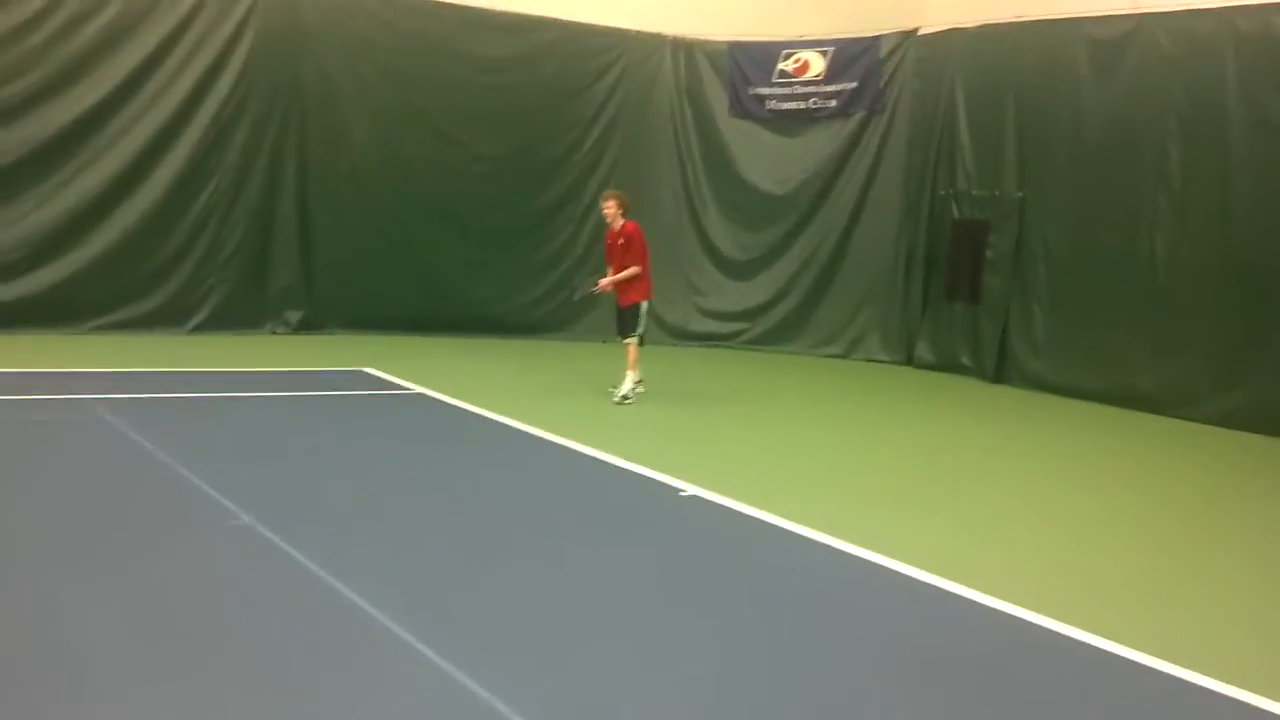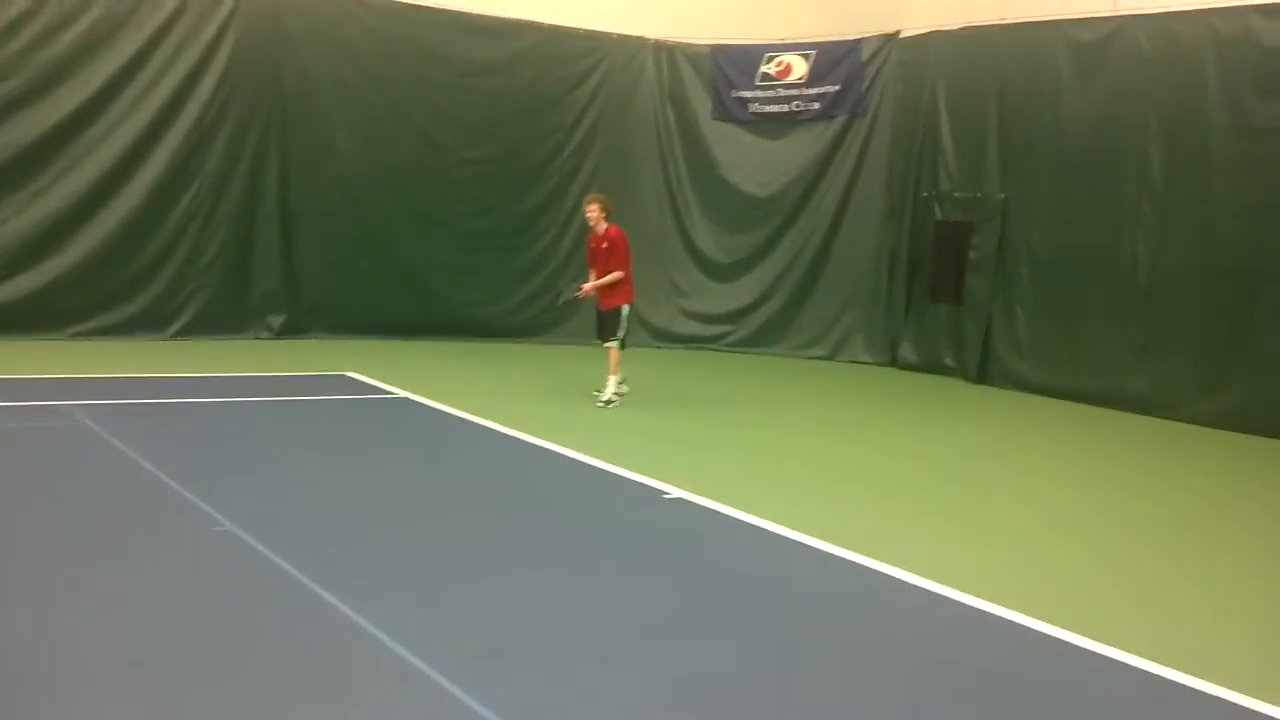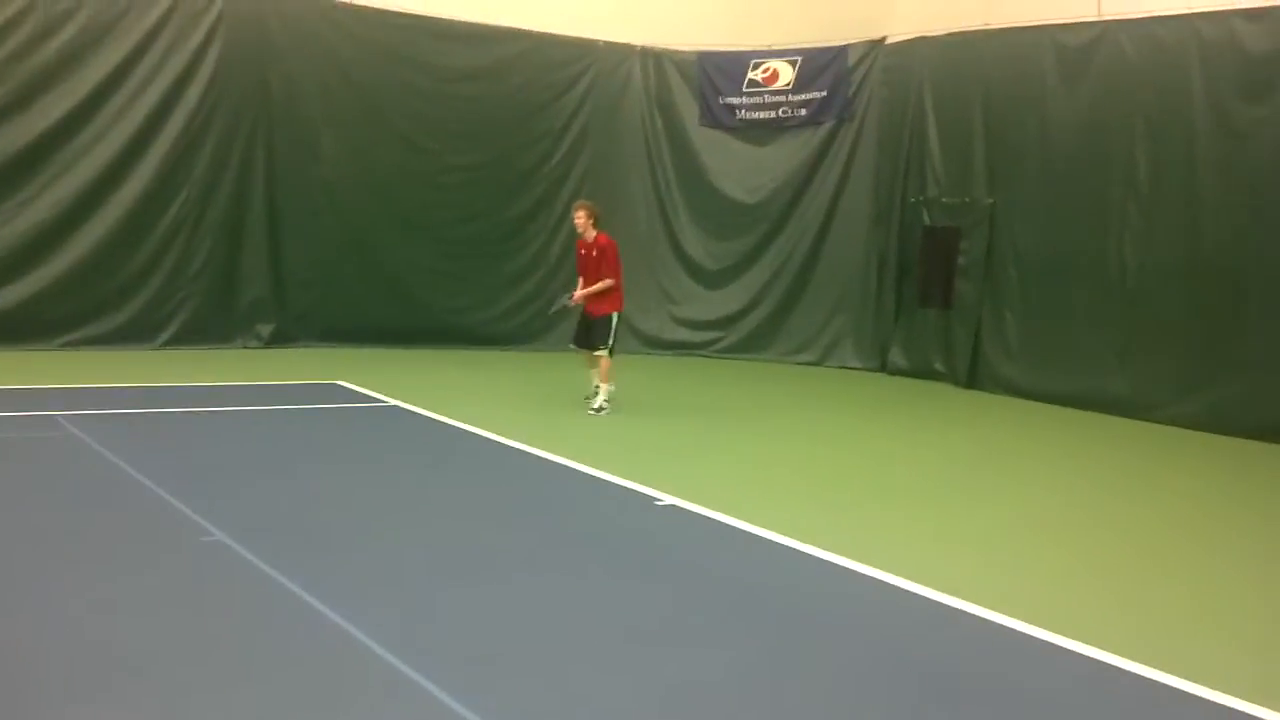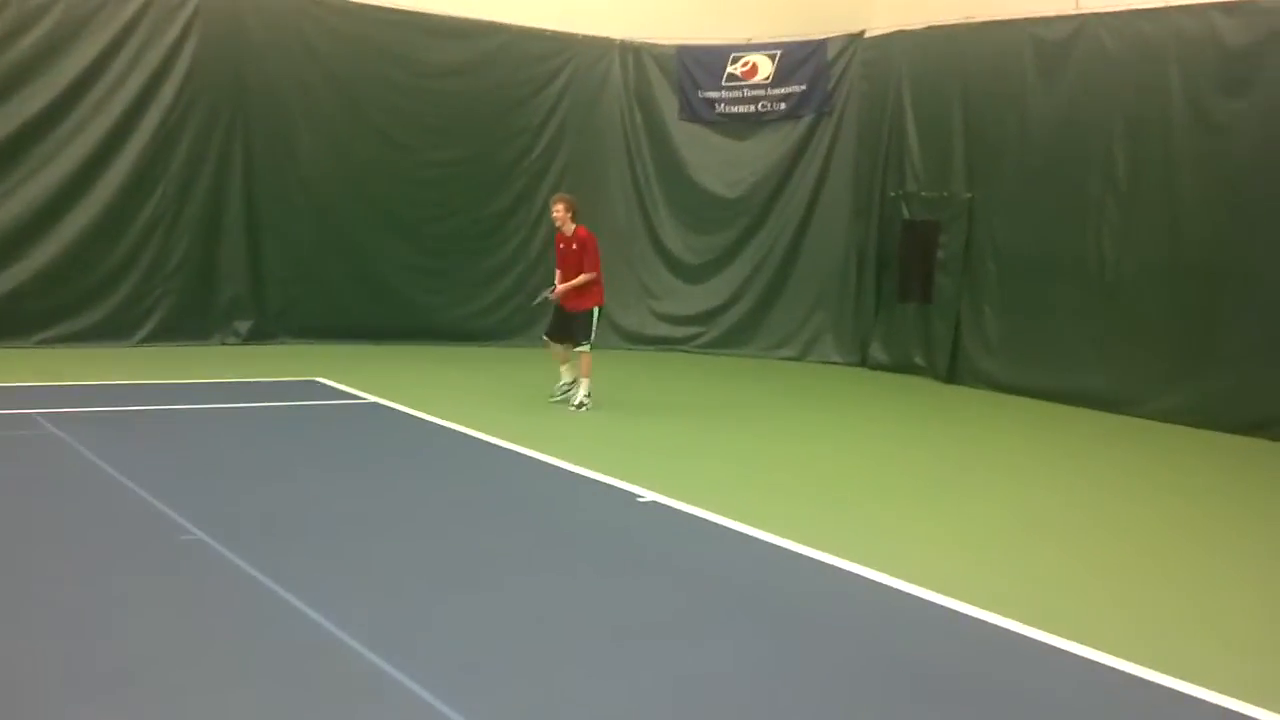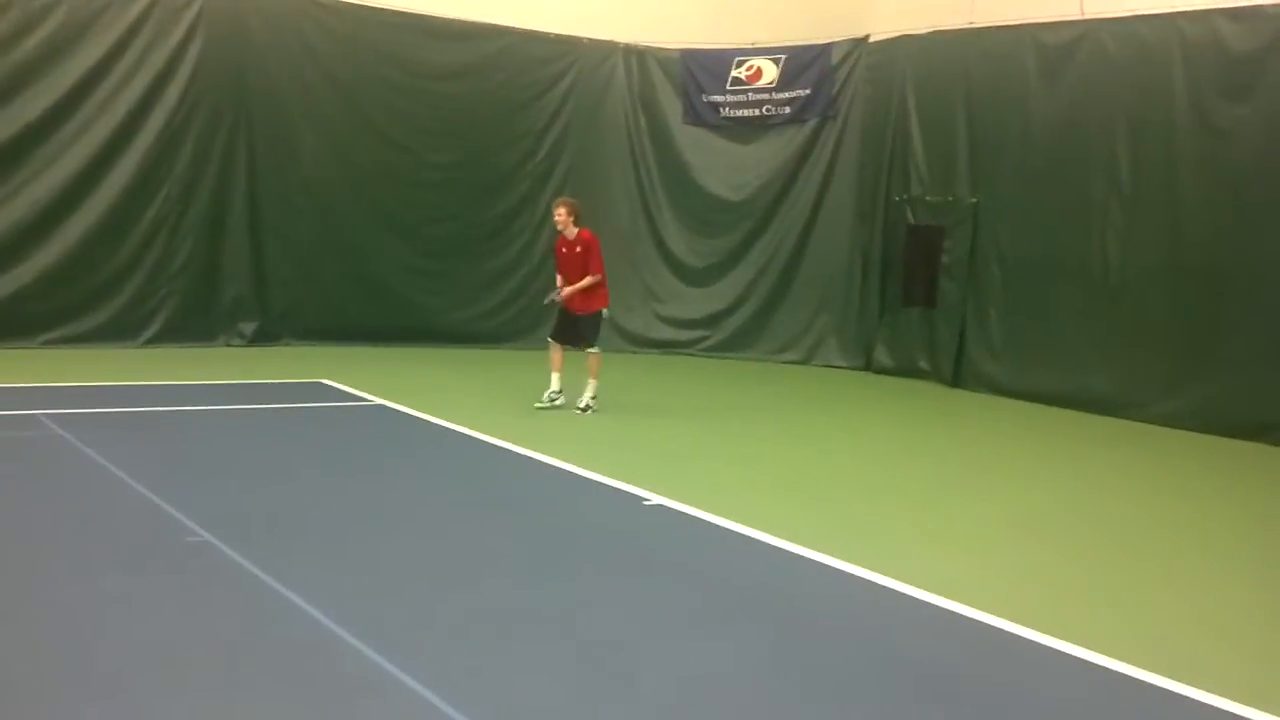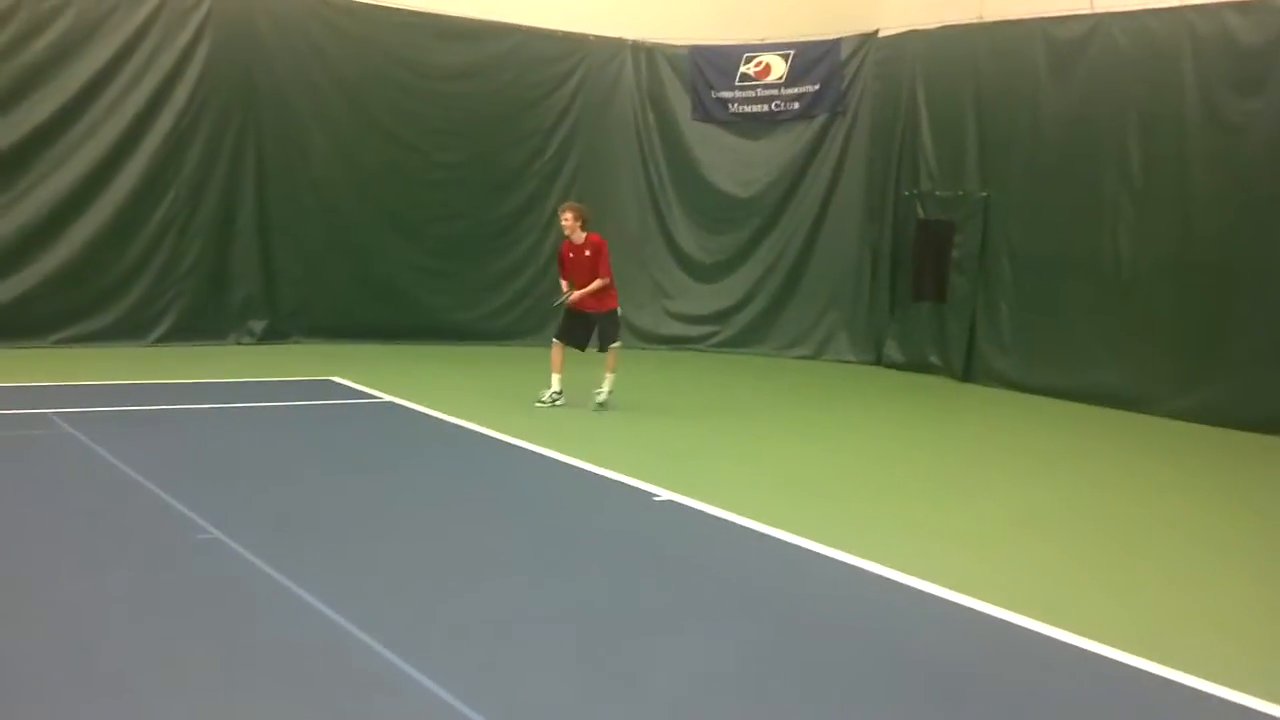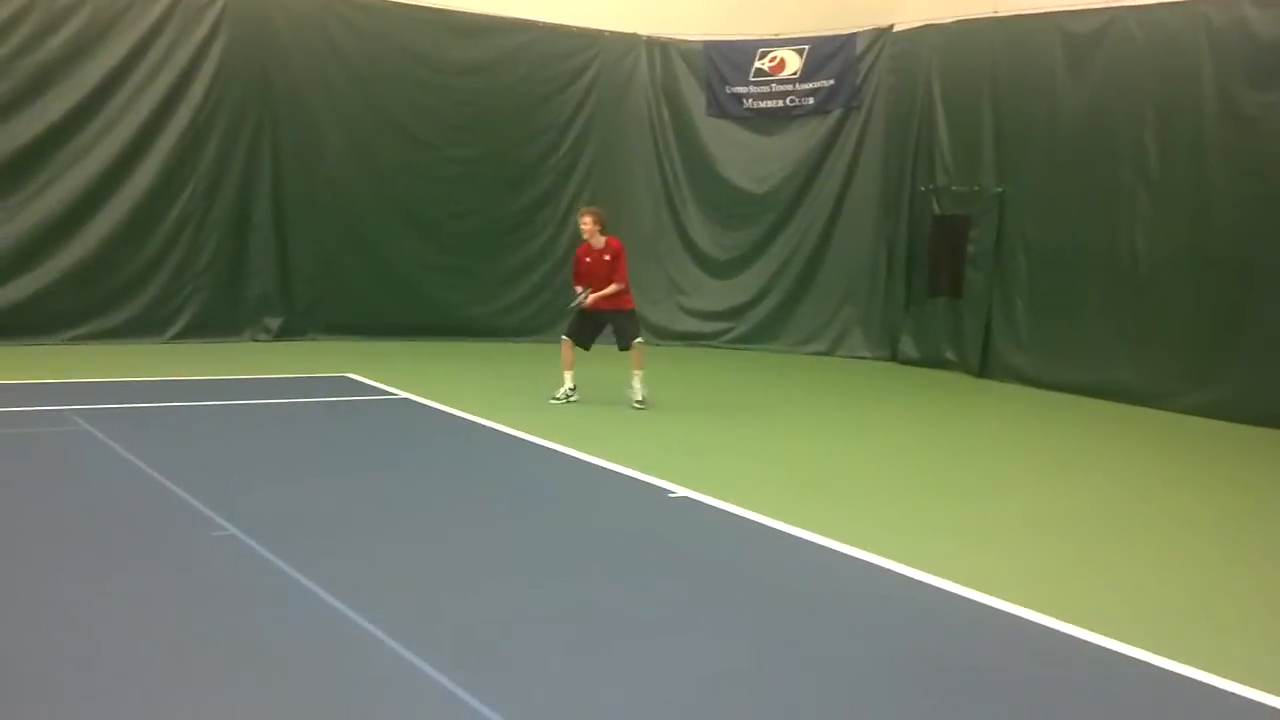
dt=0.1s
person 1, frame 1
left shoulder: (633, 231)
right shoulder: (610, 233)
left elbow: (637, 268)
left wrist: (611, 280)
right wrist: (609, 280)
left hip: (637, 294)
right hip: (622, 293)
left knee: (632, 338)
right knee: (627, 338)
left ankle: (629, 386)
right ankle: (636, 380)
person 1, frame 2
left shoulder: (616, 236)
right shoulder: (592, 237)
left elbow: (620, 272)
left wrist: (595, 284)
right wrist: (590, 285)
left hip: (619, 297)
right hip: (602, 297)
left knee: (613, 342)
right knee: (605, 341)
left ankle: (613, 390)
right ankle: (619, 382)
person 1, frame 3
left shoulder: (606, 243)
right shoulder: (580, 244)
left elbow: (610, 280)
left wrist: (585, 292)
right wrist: (579, 292)
left hip: (608, 304)
right hip: (590, 304)
left knee: (602, 350)
right knee: (581, 345)
left ankle: (604, 398)
right ankle: (598, 384)
person 1, frame 4
left shoulder: (585, 237)
right shoulder: (558, 238)
left elbow: (592, 273)
left wrist: (567, 286)
right wrist: (556, 285)
left hip: (587, 299)
right hip: (566, 299)
left knee: (582, 346)
right knee: (552, 337)
left ankle: (584, 393)
right ankle: (569, 379)
person 1, frame 5
left shoulder: (588, 239)
right shoulder: (559, 243)
left elbow: (597, 275)
left wrist: (572, 289)
right wrist: (560, 289)
left hip: (593, 302)
right hip: (570, 302)
left knee: (591, 348)
right knee: (555, 341)
left ankle: (590, 396)
right ankle: (556, 390)
person 1, frame 6
left shoulder: (597, 243)
right shoulder: (564, 248)
left elbow: (605, 278)
right elbow: (564, 277)
left wrist: (582, 293)
right wrist: (567, 292)
left hip: (605, 303)
right hip: (577, 305)
left knee: (611, 345)
right knee: (558, 342)
left ankle: (606, 388)
right ankle: (556, 391)
person 1, frame 7
left shoulder: (616, 247)
right shoulder: (581, 253)
left elbow: (620, 284)
right elbow: (578, 283)
left wrist: (597, 296)
right wrist: (583, 296)
left hip: (620, 304)
right hip: (592, 306)
left knee: (635, 342)
right knee: (568, 339)
left ankle: (638, 387)
right ankle: (569, 388)
